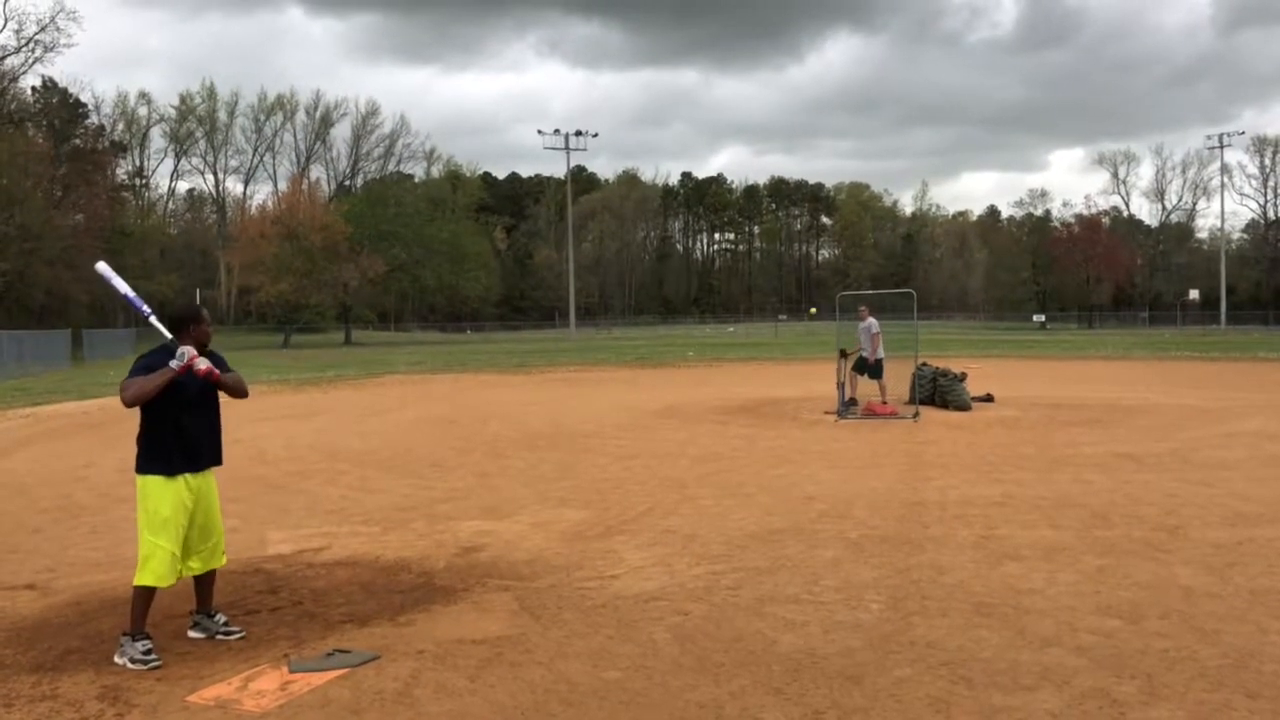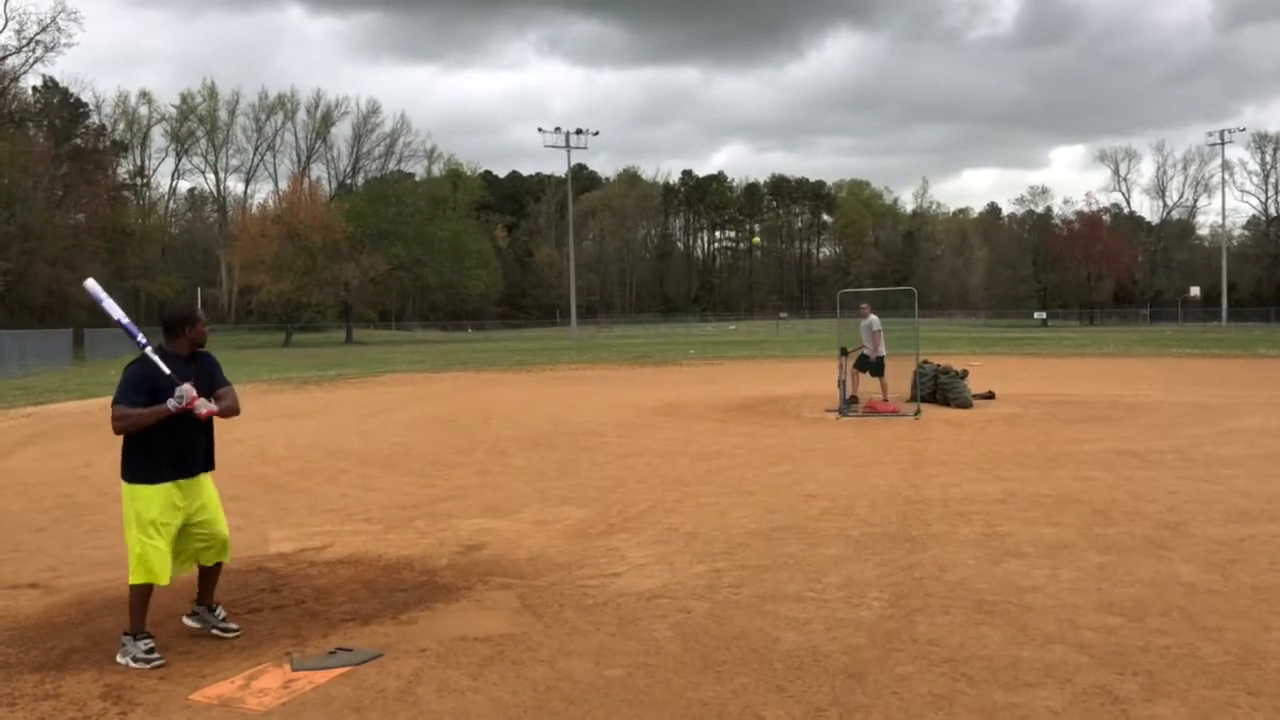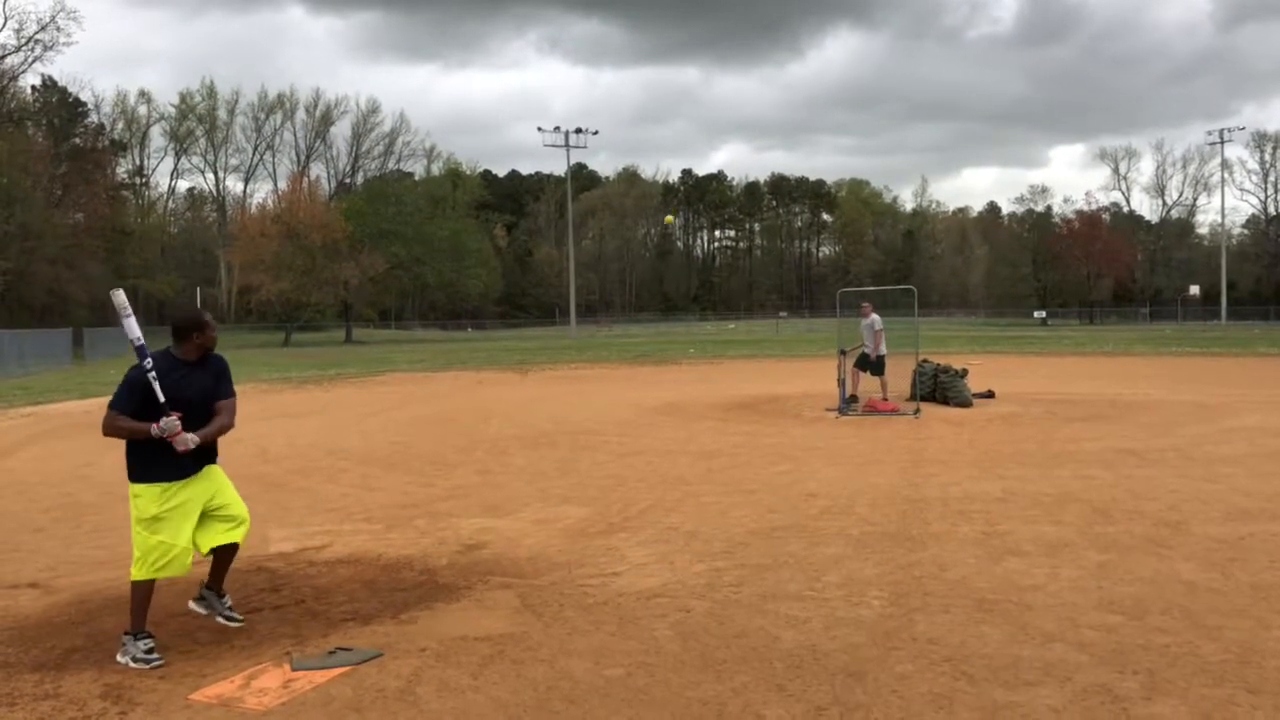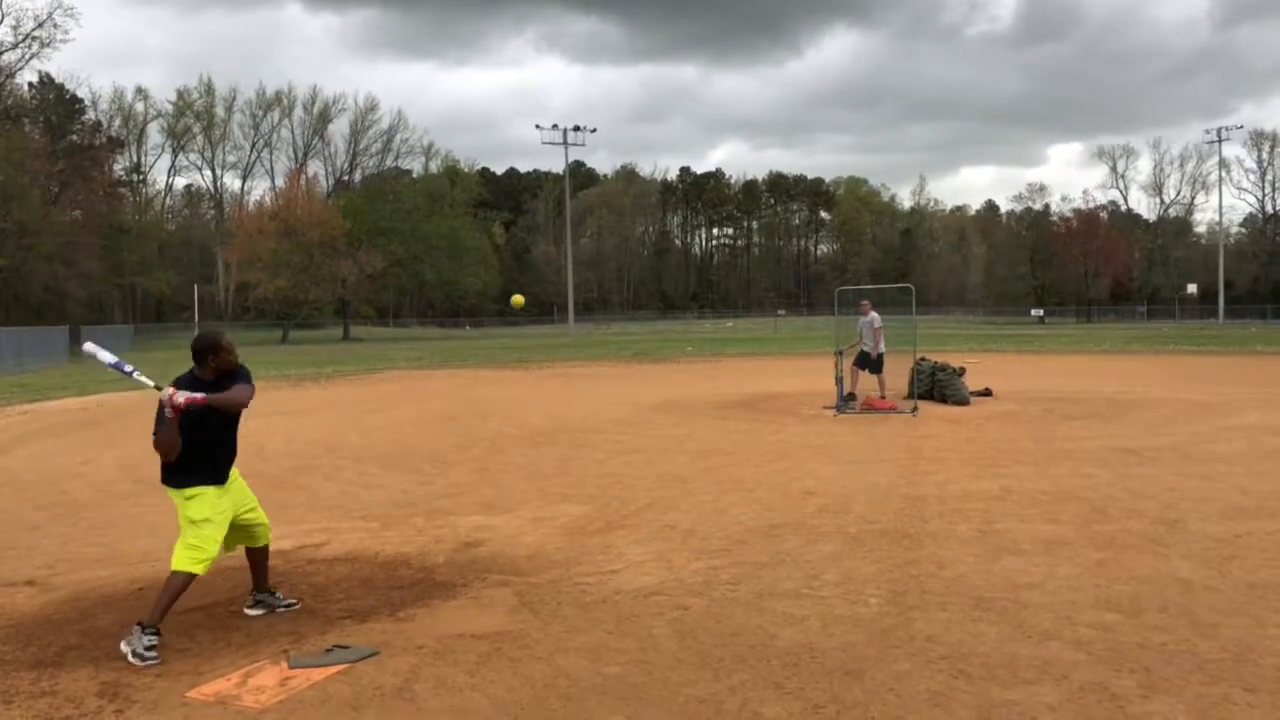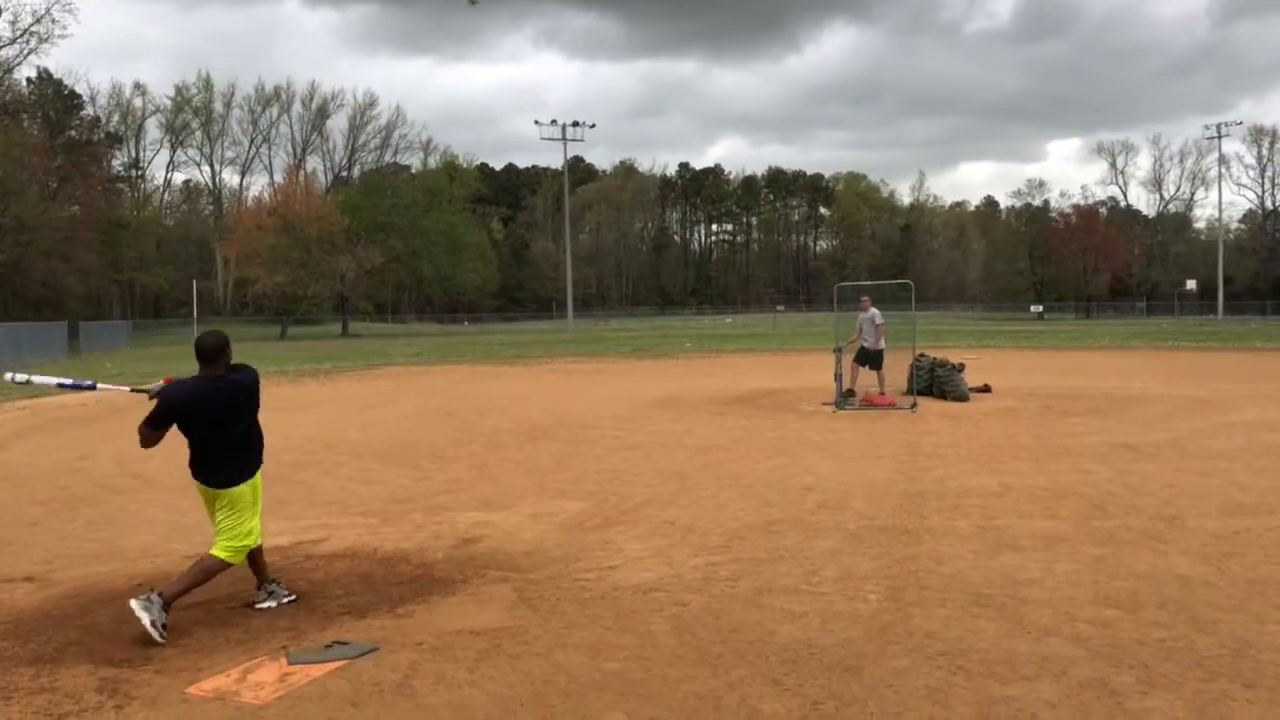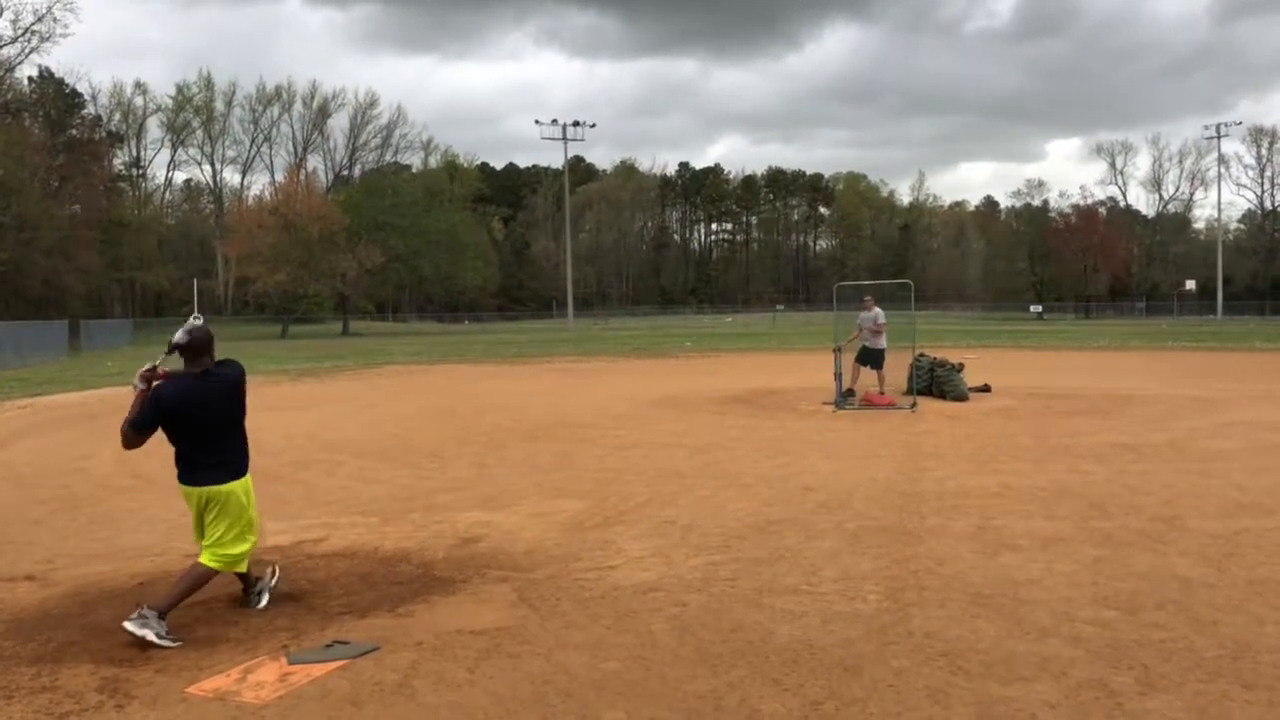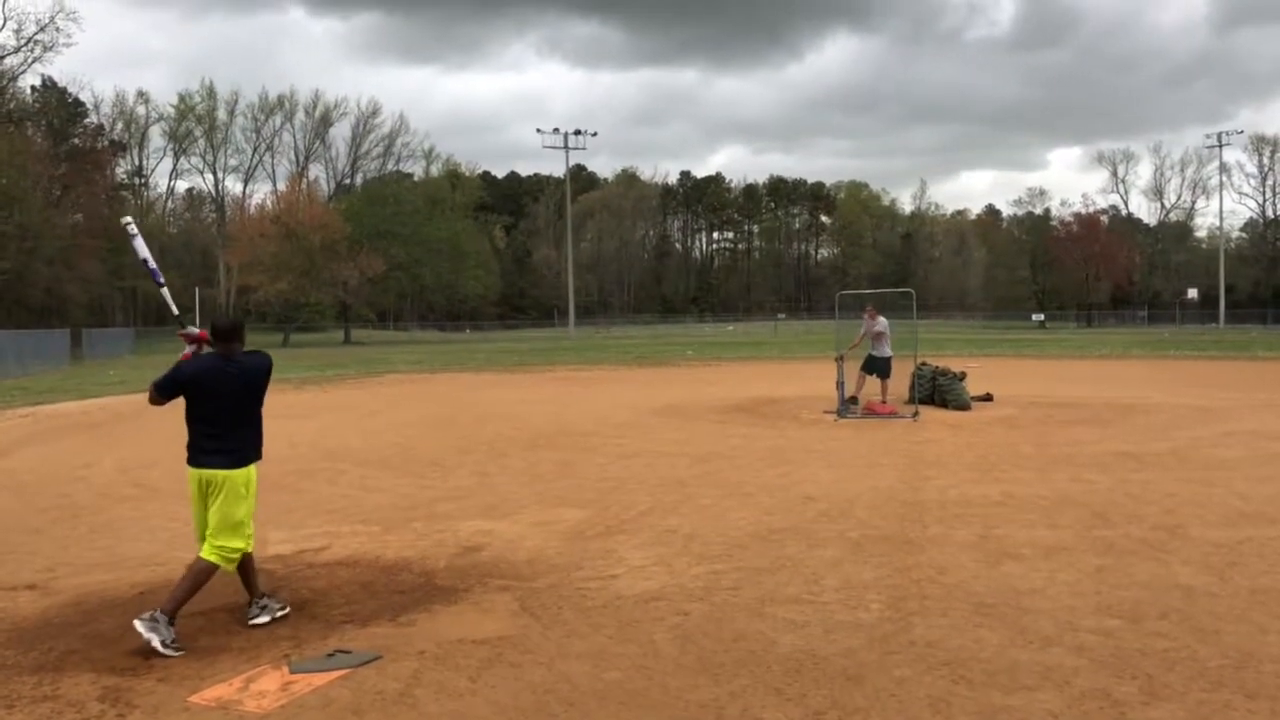
dt=0.3s
person 1, frame 1
left shoulder: (210, 359)
right shoulder: (152, 362)
left elbow: (241, 389)
right elbow: (129, 396)
left wrist: (213, 374)
right wrist: (175, 367)
left hip: (201, 471)
right hip: (161, 475)
left knee: (207, 547)
right knee: (157, 557)
left ankle: (204, 617)
right ankle: (132, 639)
person 1, frame 2
left shoulder: (205, 363)
right shoulder: (143, 370)
left elbow: (233, 404)
right elbow: (119, 422)
left wrist: (212, 407)
right wrist: (170, 405)
left hip: (195, 475)
right hip: (150, 480)
left knee: (215, 540)
right knee: (148, 559)
left ankle: (204, 609)
right ankle: (134, 638)
person 1, frame 3
left shoulder: (216, 365)
right shoulder: (146, 373)
left elbow: (227, 418)
right elbow: (110, 426)
left wrist: (197, 437)
right wrist: (158, 430)
left hip: (202, 469)
right hip: (156, 480)
left knee: (234, 520)
right knee: (151, 557)
left ankle: (211, 594)
right ankle: (136, 637)
person 1, frame 4
left shoulder: (234, 374)
right shoulder: (178, 392)
left elbow: (241, 399)
right elbow: (168, 454)
left wrist: (199, 398)
right wrist: (170, 414)
left hip: (224, 477)
right hip: (195, 486)
left knee: (258, 527)
right knee: (194, 555)
left ankle: (262, 595)
right ankle: (145, 632)
person 1, frame 5
left shoulder: (176, 395)
right shoulder: (247, 378)
left elbow: (146, 439)
left hip: (206, 478)
right hip: (241, 478)
left knee: (244, 531)
right knee: (229, 548)
left ankle: (266, 587)
right ankle: (158, 600)
person 1, frame 6
left shoulder: (165, 395)
right shoulder: (234, 374)
left elbow: (129, 441)
left wrist: (142, 393)
right wrist: (165, 376)
left hip: (193, 483)
right hip: (231, 480)
left knee: (226, 539)
right knee: (217, 554)
left ankle: (252, 587)
right ankle: (151, 614)
person 1, frame 7
left shoulder: (191, 369)
right shoulder: (259, 364)
left elbow: (156, 397)
right wrist: (206, 340)
left hip: (200, 467)
right hip: (235, 469)
left knee: (233, 536)
right knee: (219, 547)
left ankle: (258, 602)
right ankle: (161, 616)
